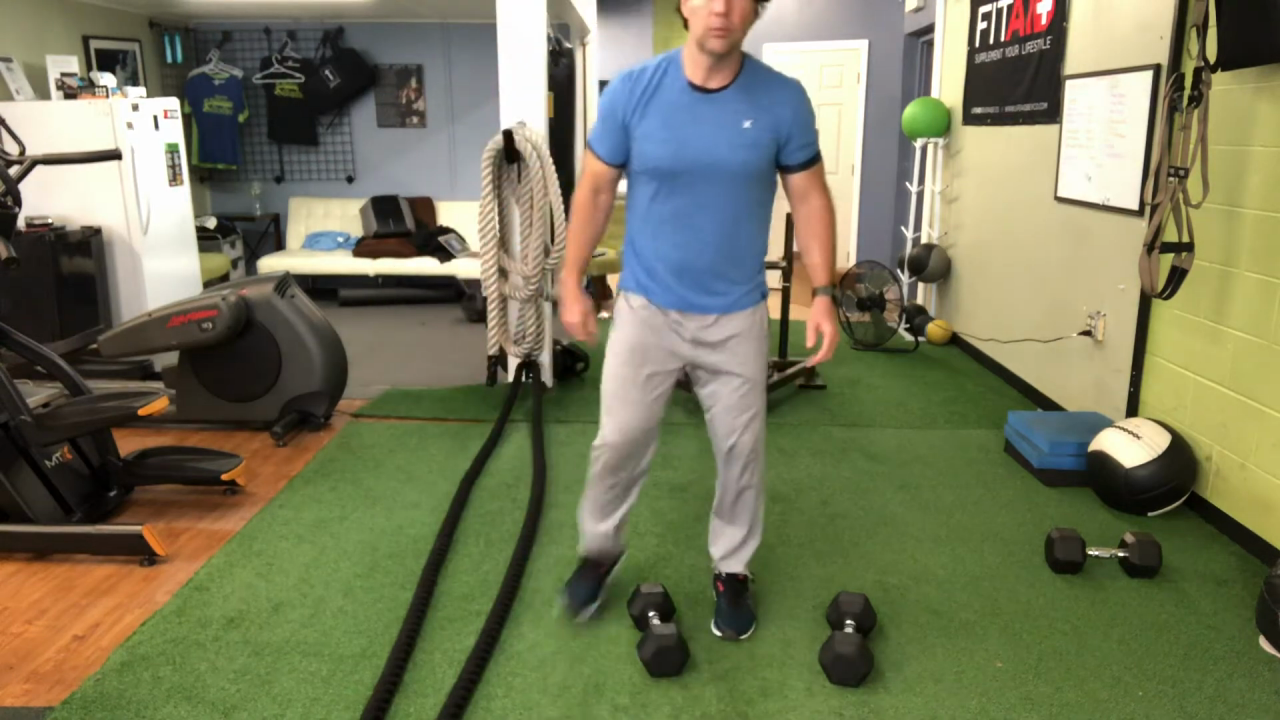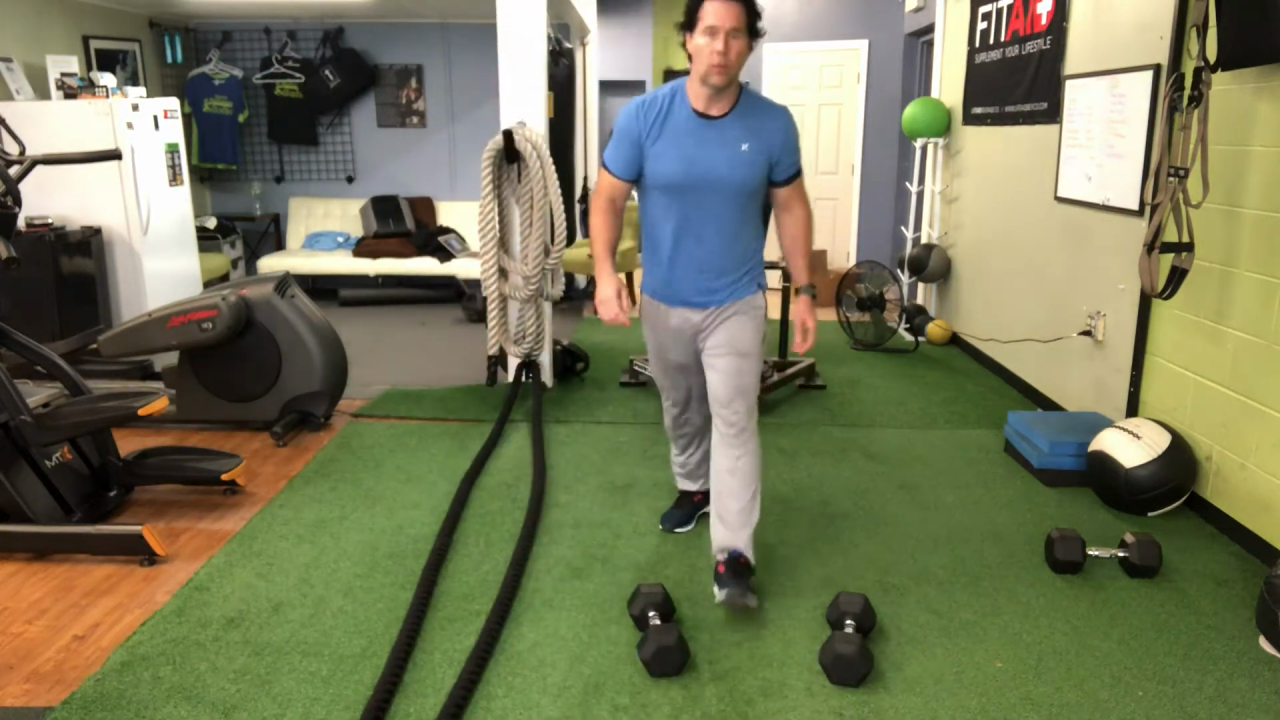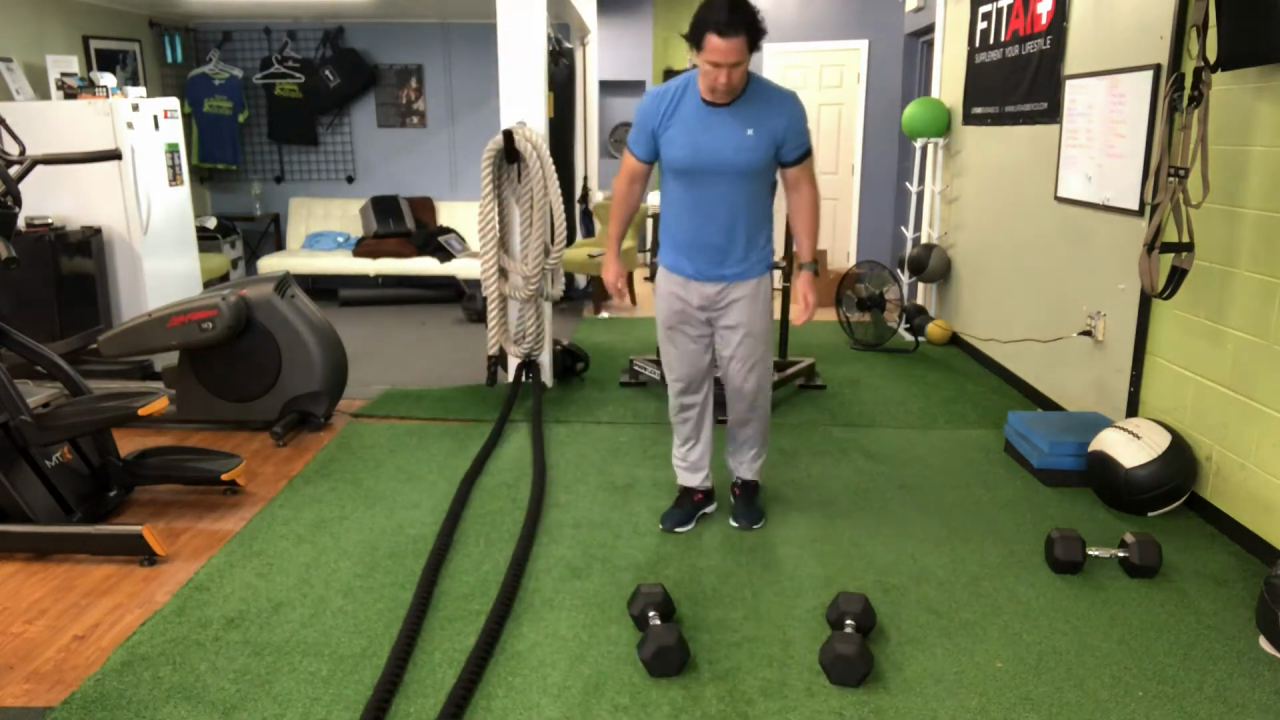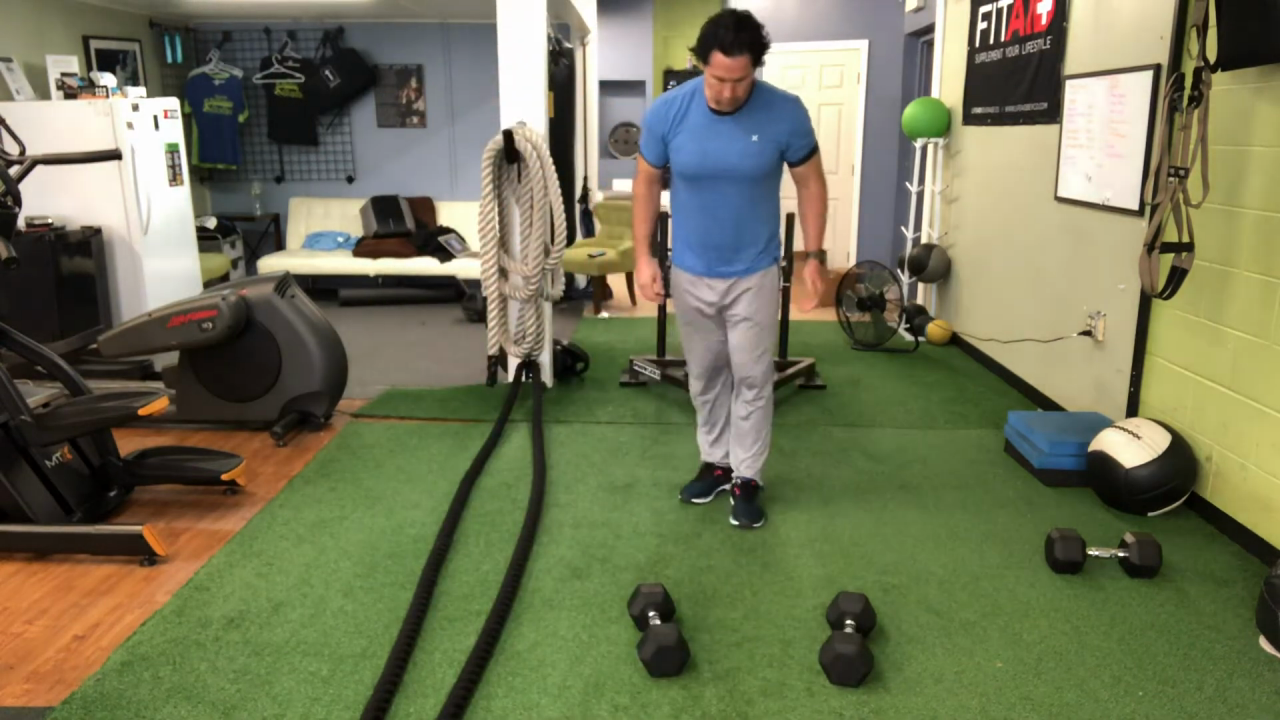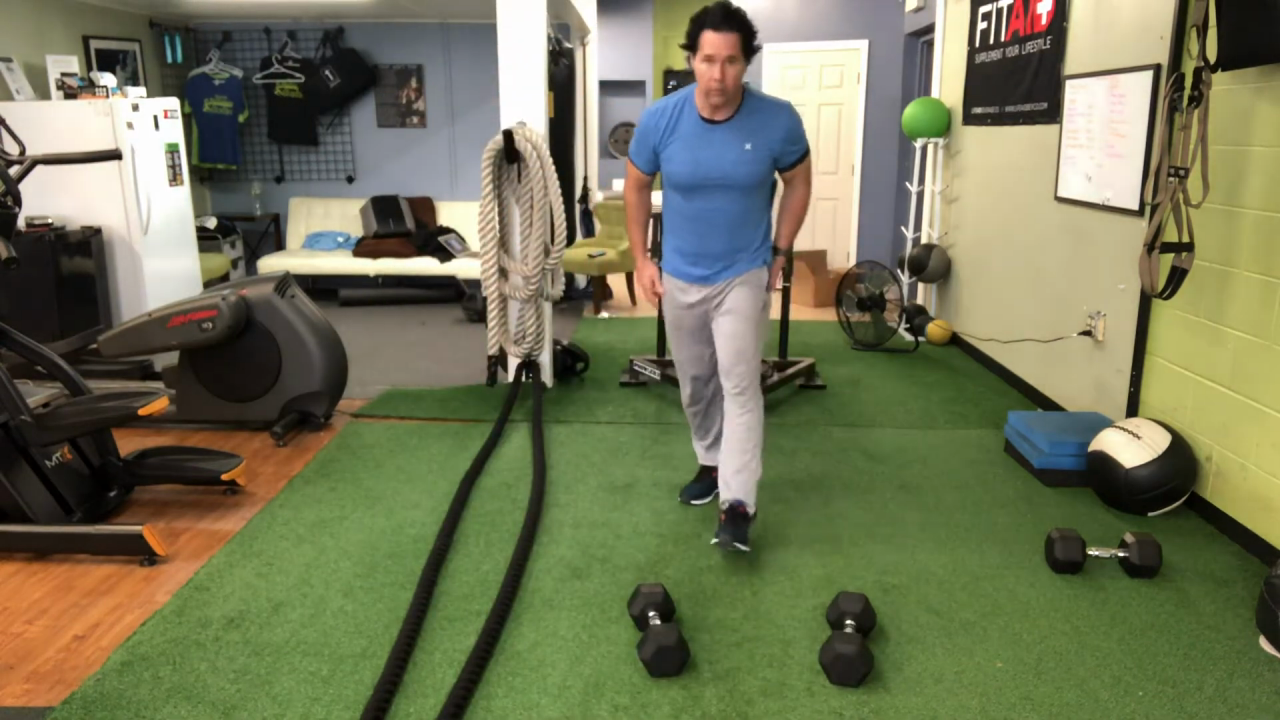
dt=0.4s
person 1, frame 1
left shoulder: (783, 101)
right shoulder: (631, 92)
left elbow: (808, 198)
right elbow: (594, 191)
left wrist: (822, 293)
right wrist: (572, 282)
left hip: (737, 315)
right hip: (646, 308)
left knee: (739, 449)
right knee: (620, 440)
left ankle: (732, 570)
right ankle: (599, 549)
person 1, frame 2
left shoulder: (774, 124)
right shoulder: (643, 117)
left elbow: (791, 208)
right elbow: (608, 200)
left wrist: (803, 290)
right wrist: (606, 273)
left hip: (736, 303)
right hip: (664, 302)
left knee: (734, 420)
right knee: (681, 411)
left ankle: (733, 557)
right ankle: (692, 486)
person 1, frame 3
left shoulder: (782, 109)
right shoulder: (659, 104)
left elbow: (800, 188)
right elbow: (631, 180)
left wrist: (807, 268)
right wrist: (612, 252)
left hip: (747, 281)
right hip: (678, 279)
left knee: (747, 386)
right knee: (685, 386)
left ankle: (745, 479)
right ankle: (694, 487)
person 1, frame 4
left shoulder: (786, 112)
right shoulder: (667, 111)
left elbow: (810, 183)
right elbow: (647, 182)
left wrist: (813, 256)
right wrist: (643, 256)
left hip: (754, 275)
right hip: (690, 273)
left knee: (751, 378)
right knee: (706, 375)
left ankle: (747, 477)
right ankle: (716, 462)
person 1, frame 5
left shoulder: (778, 120)
right shoulder: (659, 119)
left elbow: (798, 183)
right elbow: (637, 187)
left wrist: (778, 251)
right wrist: (641, 258)
left hip: (745, 276)
right hip: (680, 278)
left knee: (740, 382)
right knee: (695, 381)
left ankle: (738, 506)
right ankle: (711, 463)
